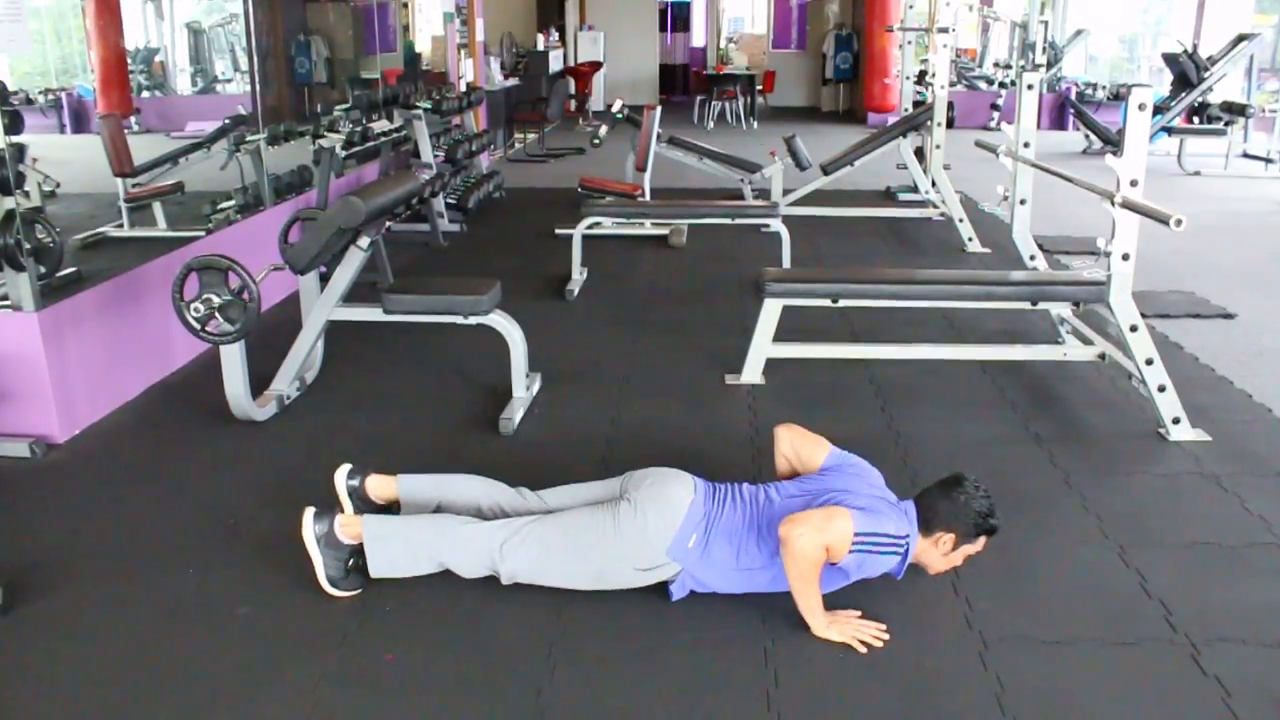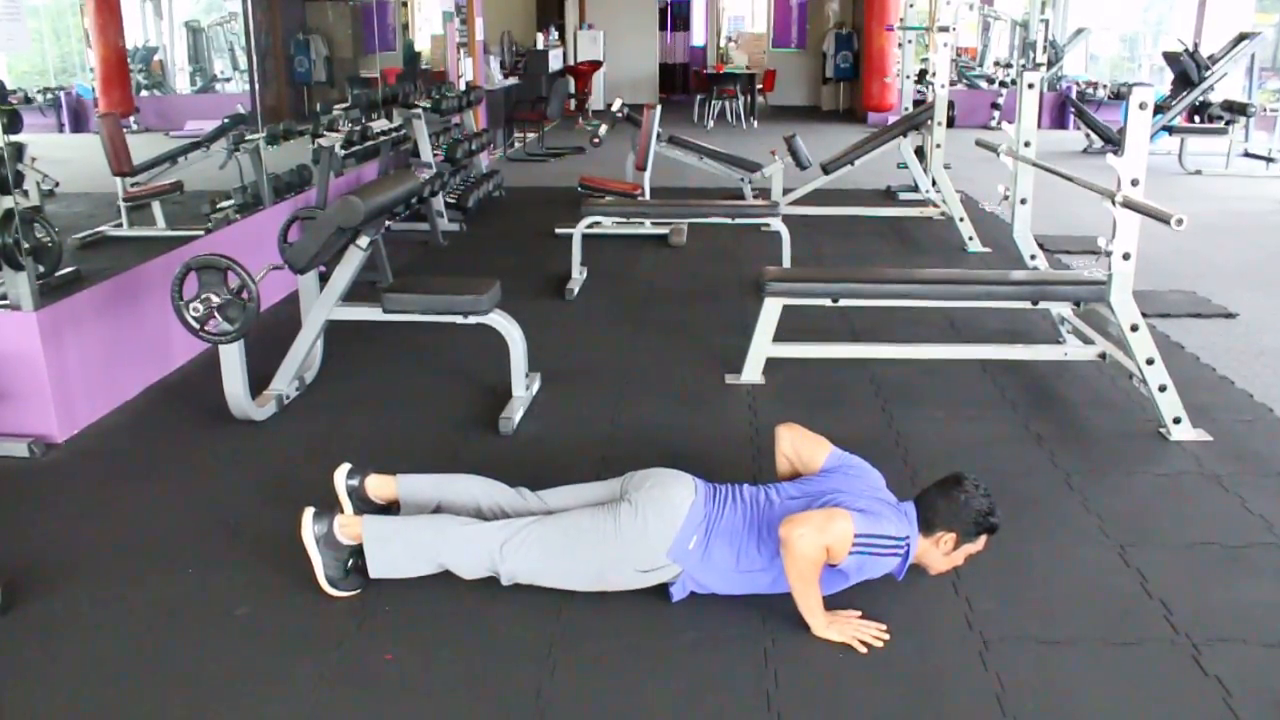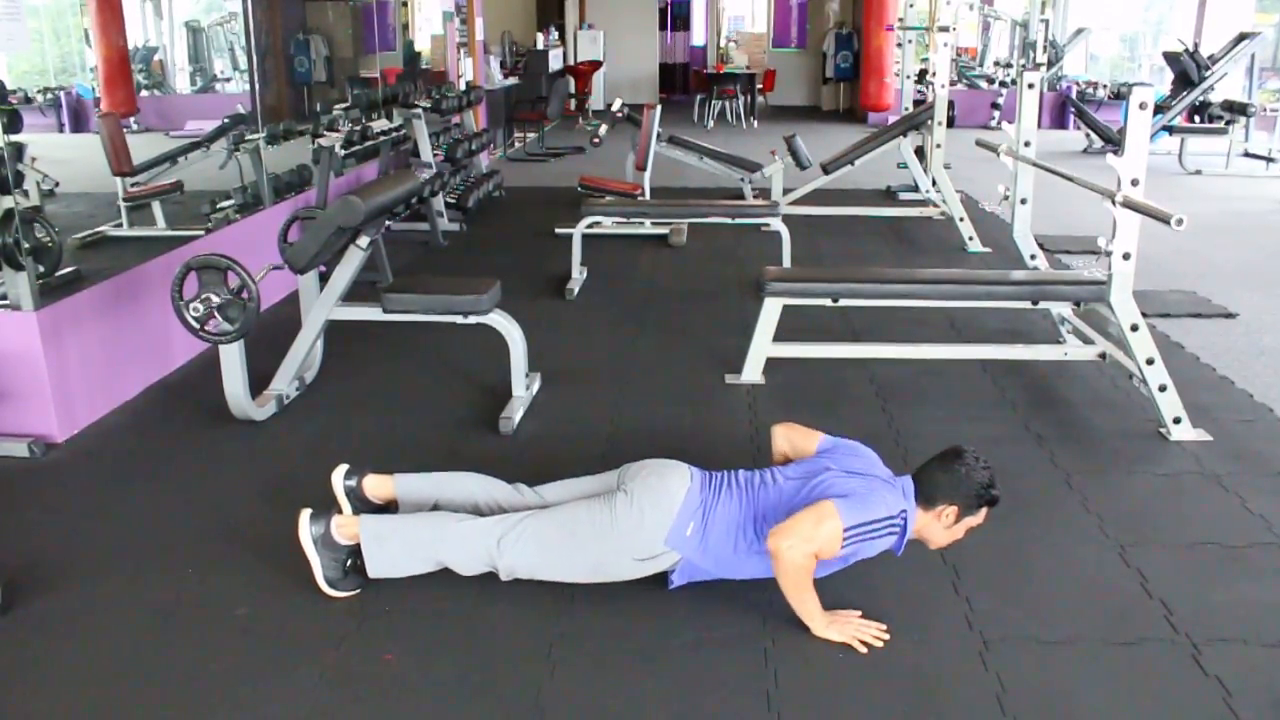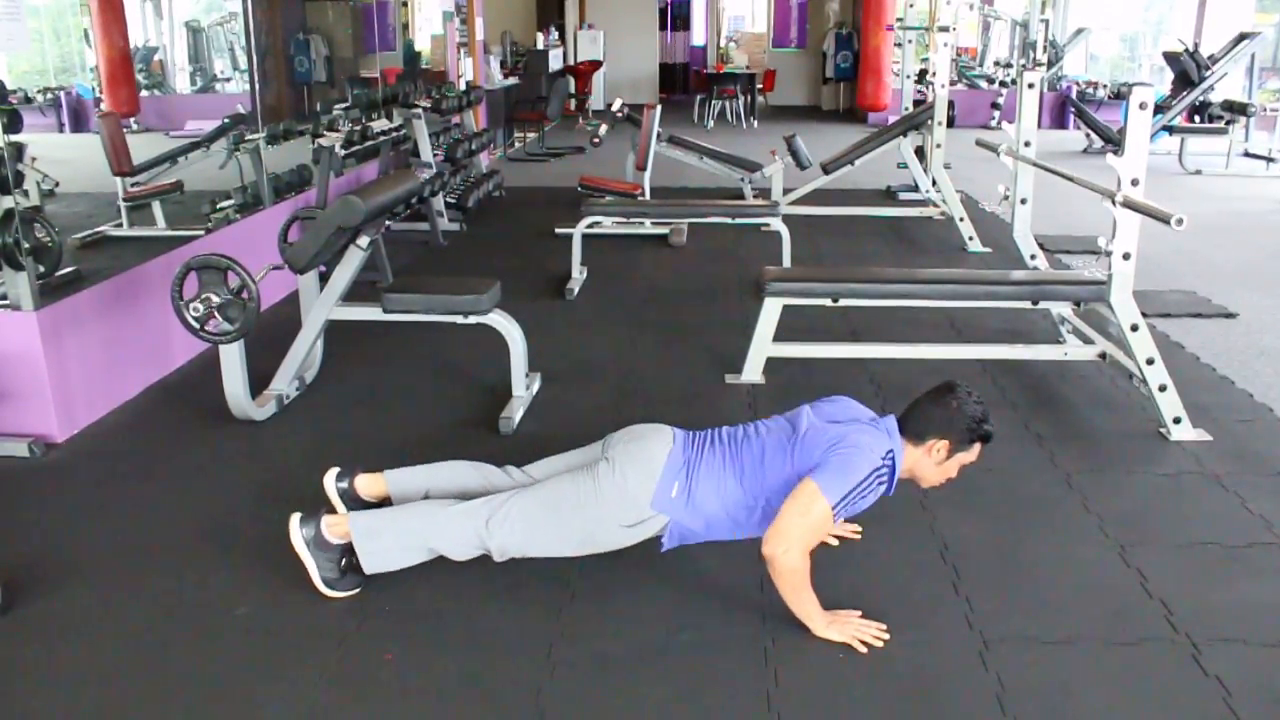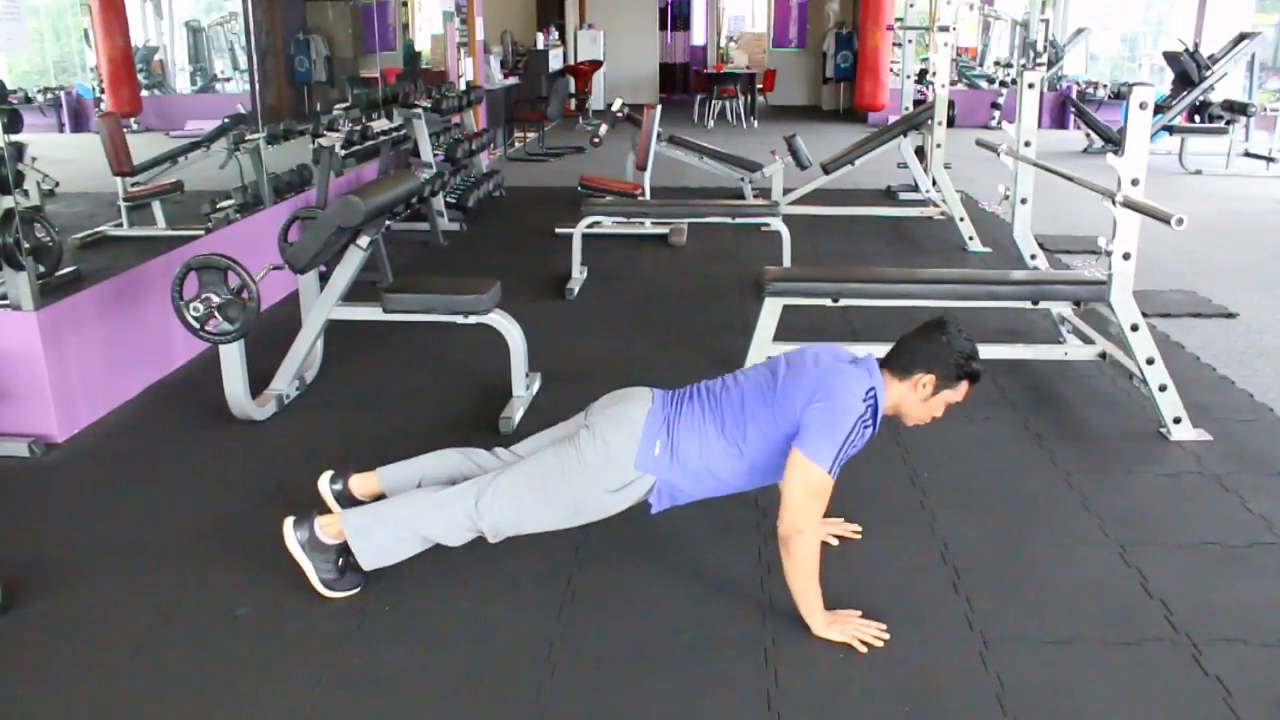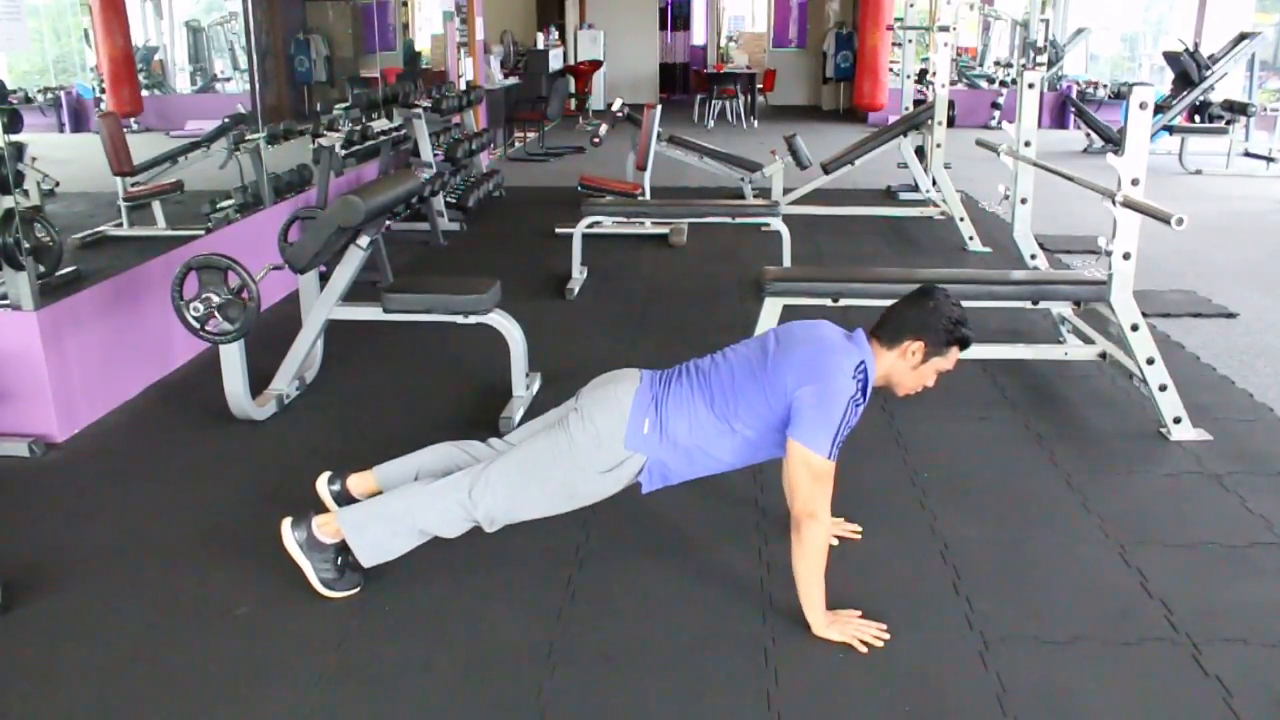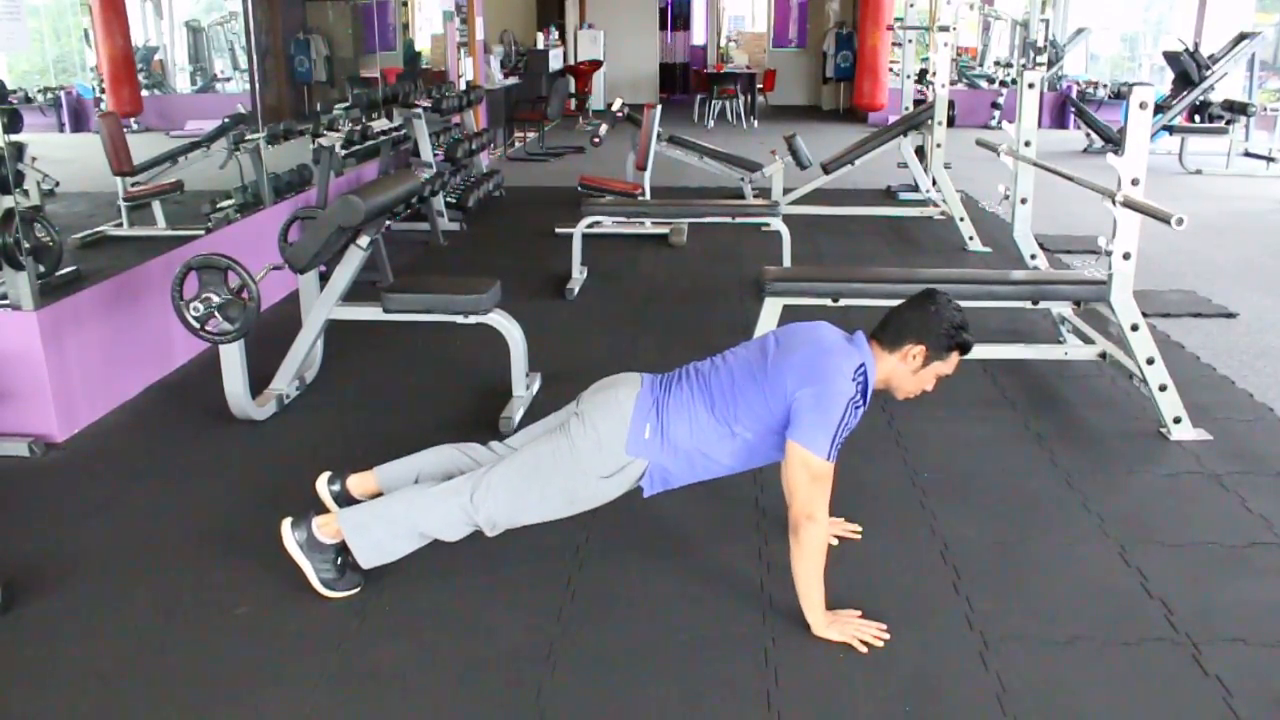
dt=0.2s
person 1, frame 1
left shoulder: (866, 484)
right shoulder: (887, 535)
left elbow: (787, 435)
right elbow: (799, 533)
right wrist: (818, 619)
left hip: (670, 497)
right hip: (667, 537)
left knee: (520, 509)
right knee: (503, 549)
left ankle: (374, 487)
right ankle: (345, 531)
person 1, frame 2
left shoulder: (867, 484)
right shoulder: (888, 535)
left elbow: (789, 434)
right elbow: (800, 534)
right wrist: (818, 619)
left hip: (670, 498)
right hip: (668, 540)
left knee: (520, 509)
right knee: (501, 550)
left ankle: (375, 488)
right ankle: (345, 532)
person 1, frame 3
left shoulder: (869, 468)
right shoulder: (884, 512)
left elbow: (784, 433)
right elbow: (784, 544)
right wrist: (818, 621)
left hip: (667, 488)
right hip: (666, 529)
left knee: (517, 505)
right knee: (500, 544)
left ankle: (372, 487)
right ankle: (343, 531)
person 1, frame 4
left shoulder: (857, 418)
right shoulder: (868, 459)
right elbow: (779, 548)
left wrist: (814, 514)
right wrist: (817, 620)
left hip: (655, 453)
right hip: (652, 493)
left knee: (506, 485)
right knee: (490, 526)
left ankle: (364, 486)
right ankle: (333, 532)
person 1, frame 5
left shoulder: (843, 365)
right shoulder: (849, 407)
right elbow: (791, 528)
left wrist: (811, 513)
right wrist: (818, 617)
left hip: (639, 417)
right hip: (635, 458)
left knee: (496, 468)
right knee: (485, 506)
left ankle: (356, 487)
right ankle: (327, 532)
person 1, frame 6
left shoulder: (832, 340)
right shoulder: (838, 383)
right elbow: (807, 516)
left wrist: (813, 515)
right wrist: (819, 618)
left hip: (628, 402)
right hip: (627, 440)
left knee: (488, 461)
right knee: (481, 498)
left ankle: (354, 486)
right ankle: (324, 533)
person 1, frame 7
left shoulder: (832, 342)
right shoulder: (837, 385)
left elbow: (794, 462)
right elbow: (806, 516)
left wrist: (812, 516)
right wrist: (819, 618)
left hip: (629, 406)
right hip: (629, 444)
left knee: (491, 462)
right knee: (482, 503)
left ankle: (354, 486)
right ankle: (323, 533)
